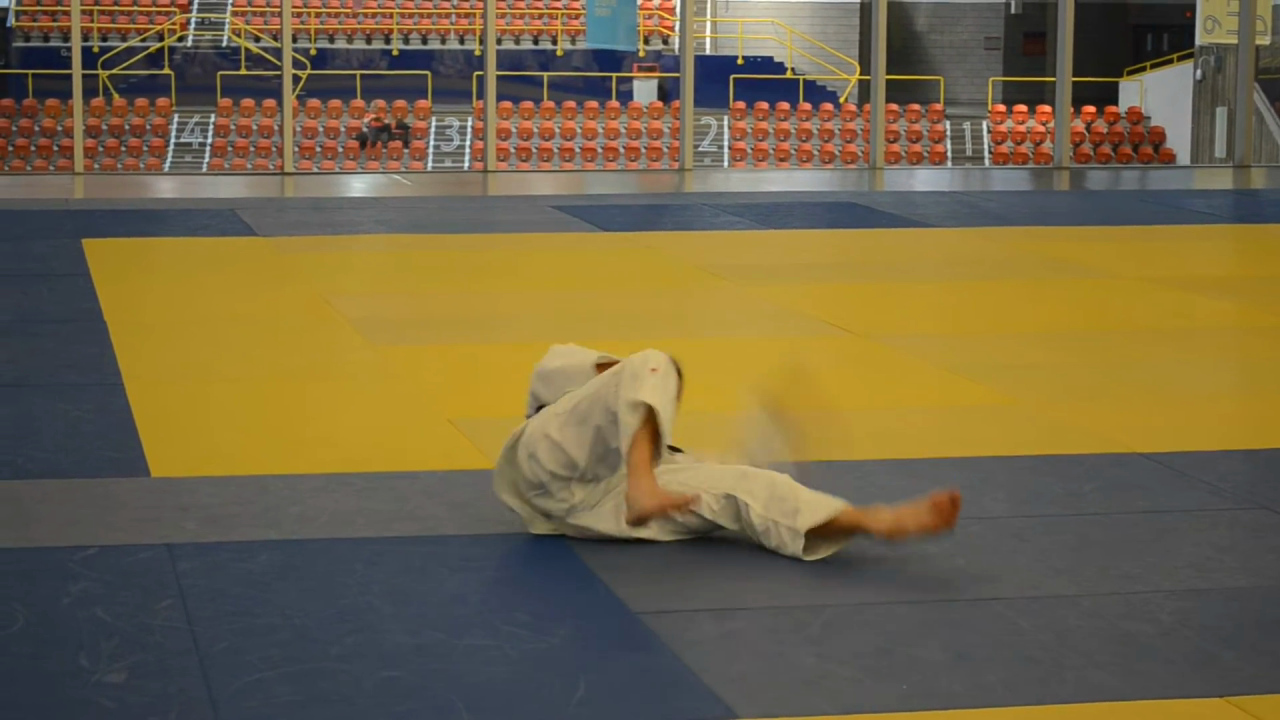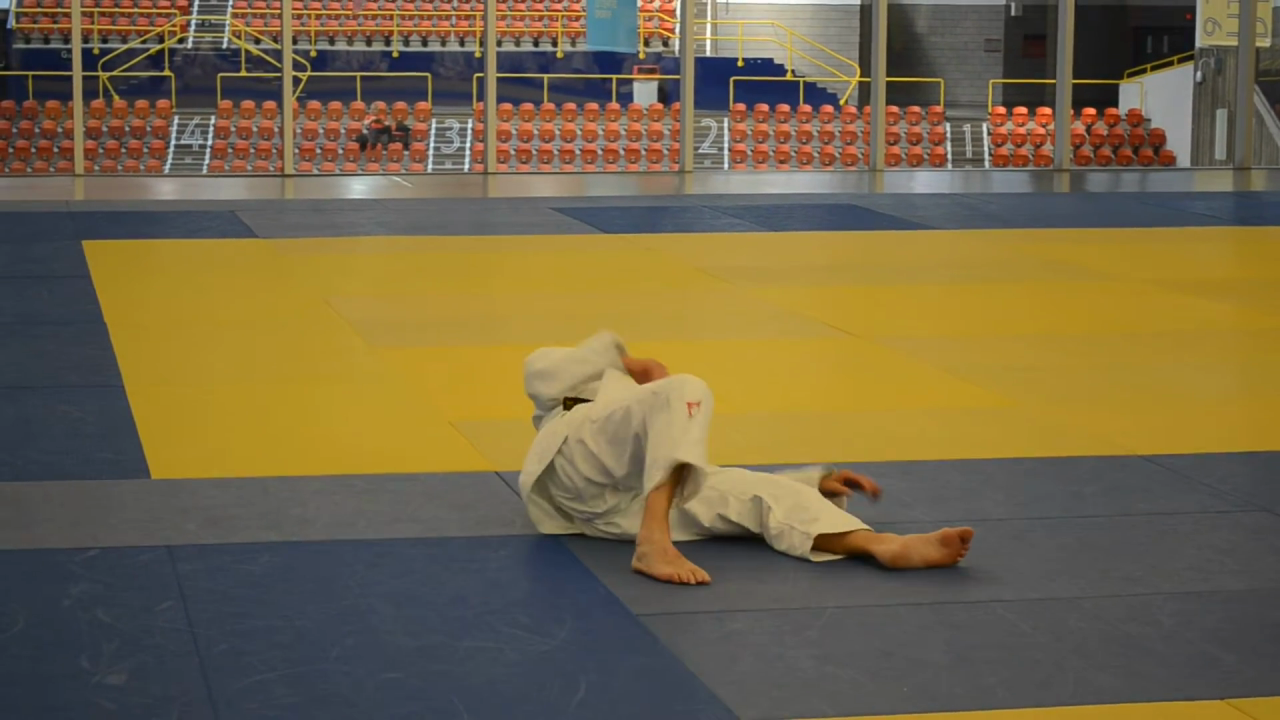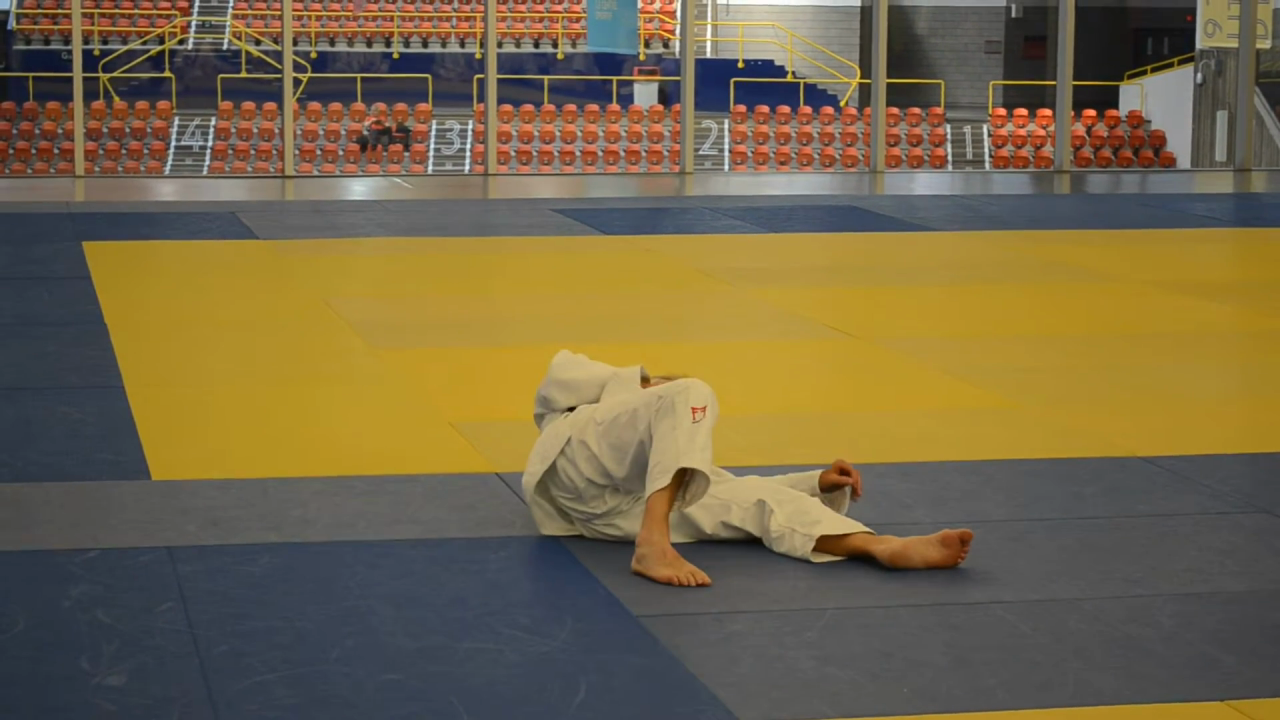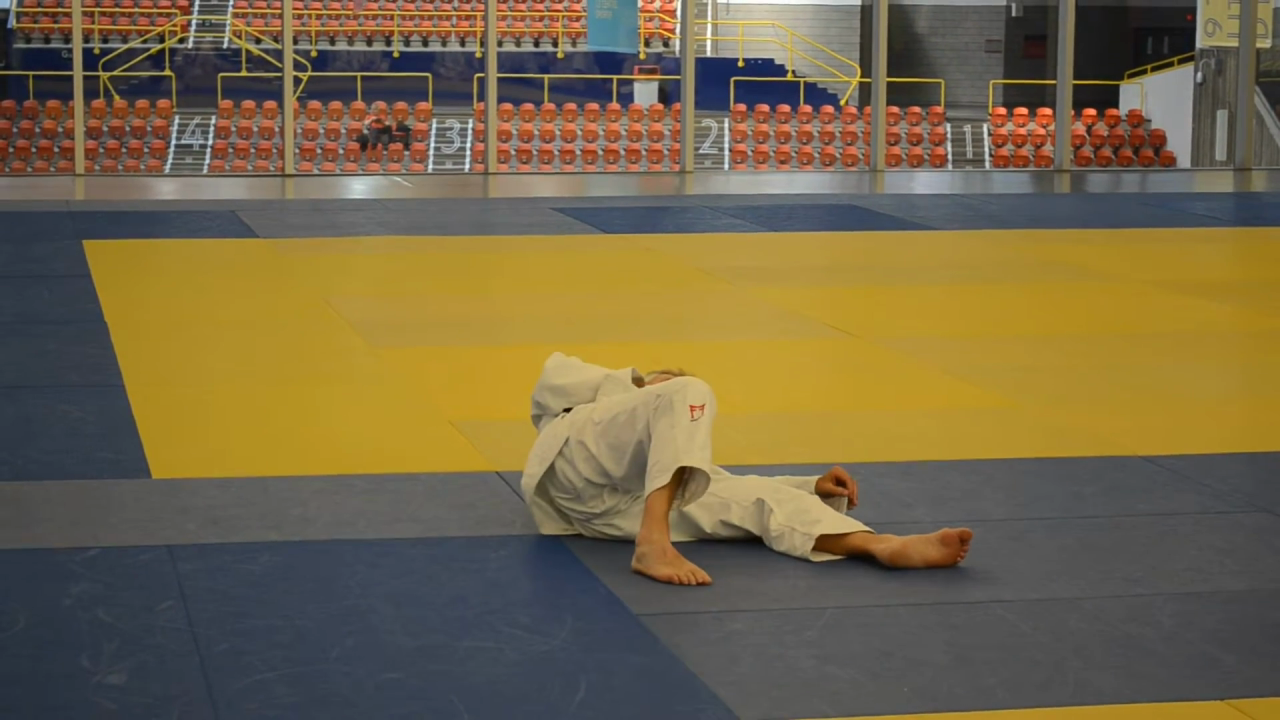
dt=0.2s
person 1, frame 1
left shoulder: (660, 452)
right shoulder: (568, 401)
left elbow: (713, 470)
right elbow: (552, 372)
right wrist: (625, 370)
left hip: (596, 501)
right hip: (553, 468)
left knee: (743, 487)
right knee: (652, 367)
left ankle: (875, 521)
right ankle: (641, 494)
person 1, frame 2
left shoulder: (673, 457)
right shoulder: (572, 408)
left elbow: (740, 482)
right elbow: (541, 369)
left wrist: (820, 482)
right wrist: (615, 354)
left hip: (614, 507)
left knee: (764, 496)
right knee: (686, 394)
left ankle: (886, 546)
right ankle: (654, 541)
person 1, frame 3
left shoulder: (673, 461)
right shoulder: (574, 415)
left elbow: (737, 488)
right elbow: (561, 375)
left wrist: (819, 482)
right wrist: (638, 383)
left hip: (612, 509)
left knee: (761, 503)
right knee: (691, 397)
left ankle: (886, 547)
right ankle: (653, 544)
person 1, frame 4
left shoulder: (672, 456)
right shoulder: (588, 407)
left elbow: (732, 487)
right elbow: (554, 378)
left wrist: (814, 486)
right wrist: (633, 385)
left hip: (616, 507)
left knee: (760, 500)
right knee: (689, 394)
left ankle: (887, 546)
right ankle: (654, 543)
